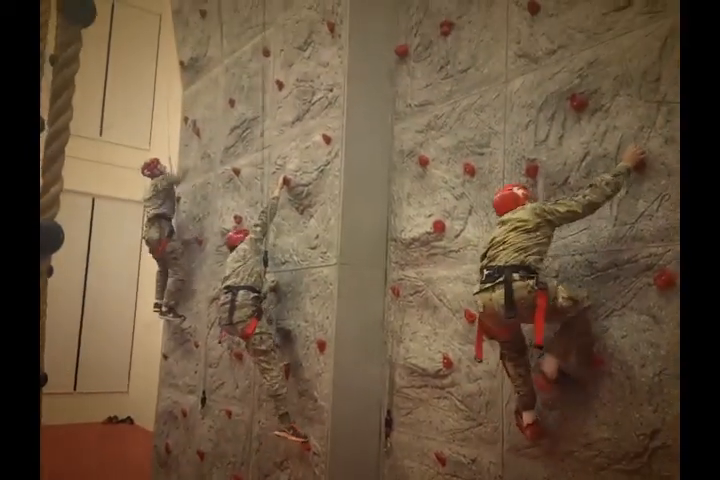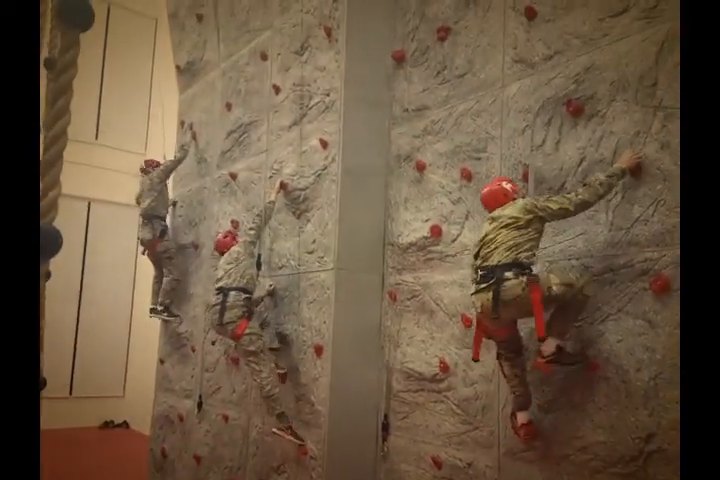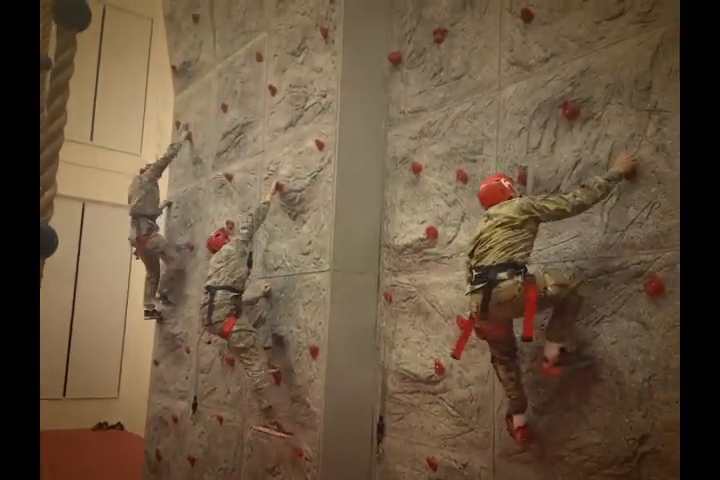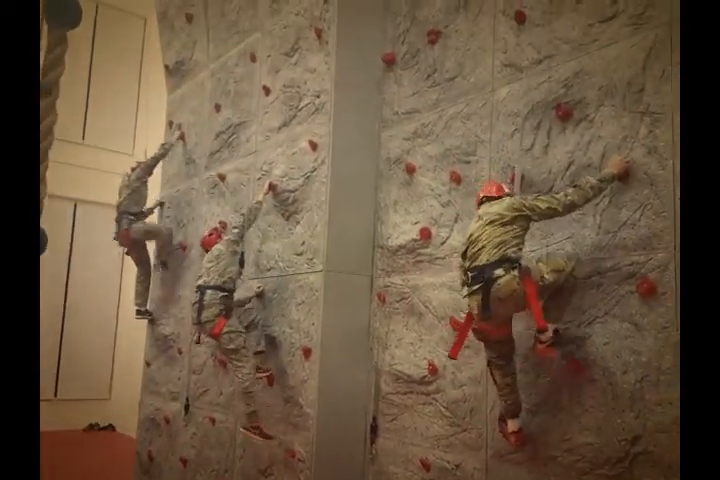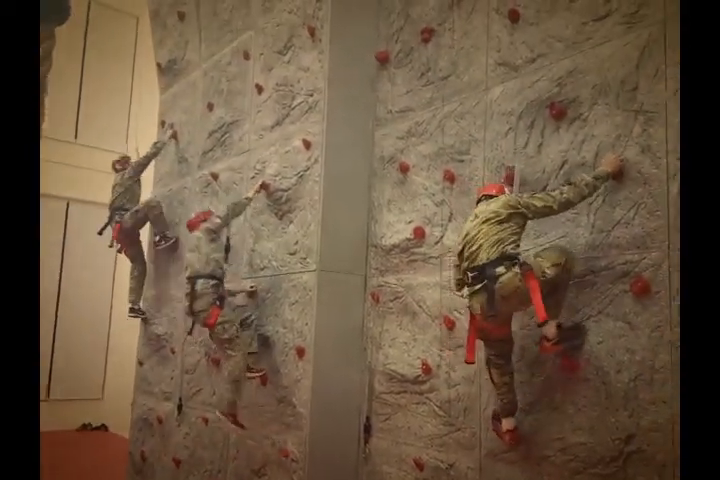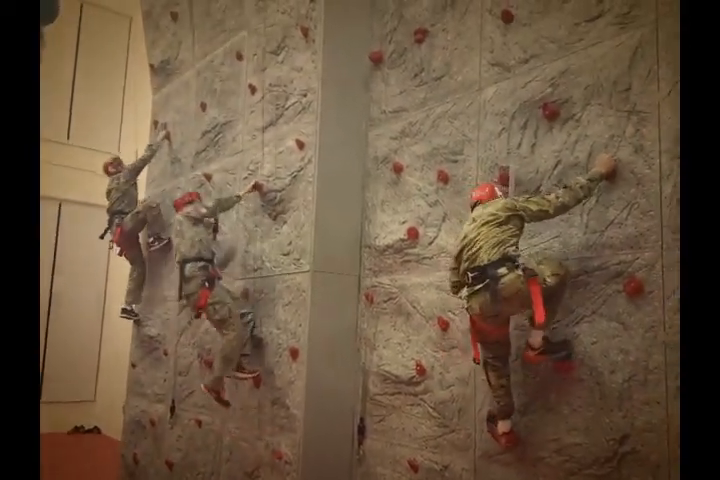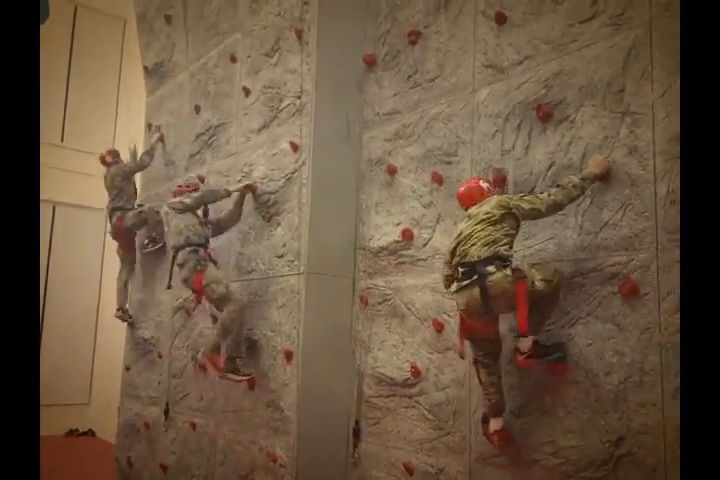
dt=0.2s
person 1, frame 1
left shoulder: (498, 230)
right shoulder: (538, 211)
right elbow: (588, 199)
right wrist: (625, 166)
left hip: (487, 300)
right hip: (519, 291)
left knee: (513, 354)
right knee: (580, 306)
left ankle: (528, 419)
right ankle: (549, 369)
person 1, frame 2
left shoulder: (488, 228)
right shoulder: (528, 207)
right elbow: (581, 198)
right wrist: (621, 168)
left hip: (486, 301)
right hip: (514, 289)
left knee: (509, 353)
right knee: (578, 284)
left ankle: (522, 420)
right ankle: (549, 349)
person 1, frame 3
left shoulder: (482, 227)
right shoulder: (523, 206)
right elbow: (577, 200)
right wrist: (617, 172)
left hip: (480, 301)
right hip: (510, 289)
left knee: (504, 356)
right knee: (573, 285)
left ankle: (518, 423)
right ankle: (553, 353)
person 1, frame 4
left shoulder: (474, 228)
right shoulder: (513, 204)
left elbow: (465, 278)
right elbow: (568, 200)
right wrist: (610, 174)
left hip: (480, 301)
right hip: (509, 286)
left knee: (500, 360)
right knee: (565, 266)
left ankle: (512, 426)
right ankle: (546, 335)
person 1, frame 5
left shoulder: (468, 230)
right shoulder: (508, 203)
left elbow: (459, 281)
right elbow: (564, 198)
right wrist: (604, 171)
left hip: (481, 301)
right hip: (510, 284)
left knee: (498, 359)
right knee: (560, 257)
left ankle: (507, 425)
right ankle: (551, 333)
person 1, frame 6
left shoulder: (466, 232)
right shoulder: (506, 206)
left elbow: (455, 284)
right elbow: (560, 201)
right wrist: (598, 173)
left hip: (480, 301)
right hip: (509, 285)
left knee: (495, 360)
right knee: (556, 272)
left ankle: (504, 428)
right ankle: (537, 343)
person 1, frame 7
left shoulder: (461, 229)
right shoulder: (502, 203)
left elbow: (448, 278)
right elbow: (553, 200)
right wrist: (590, 173)
left hip: (468, 297)
right hip: (498, 282)
left knee: (486, 358)
right knee: (550, 279)
left ankle: (495, 426)
right ankle: (526, 347)
person 2, frame 1
left shoulder: (233, 260)
right shoulder: (250, 246)
right elbow: (263, 221)
left wrist: (265, 289)
right wrist: (277, 193)
left hip: (225, 314)
right hip: (243, 311)
right knee: (271, 366)
right ankle: (285, 423)
person 2, frame 2
left shoulder: (226, 262)
right shoulder: (242, 249)
right elbow: (257, 224)
left wrist: (263, 295)
right wrist: (273, 197)
left hip: (218, 314)
right hip: (234, 313)
right knee: (263, 366)
right ankle: (283, 422)
person 2, frame 3
left shoulder: (219, 260)
right shoulder: (234, 247)
right elbow: (250, 223)
left wrist: (259, 296)
right wrist: (268, 198)
left hip: (211, 311)
right hip: (223, 310)
right knee: (255, 360)
left ankle: (263, 359)
right ankle: (270, 419)
person 2, frame 4
left shoulder: (214, 257)
right shoulder: (224, 247)
right elbow: (242, 222)
right wrist: (261, 197)
left hip: (204, 309)
right hip: (213, 310)
right knee: (243, 362)
left ankle: (255, 364)
right ankle: (252, 422)
person 2, frame 5
left shoulder: (201, 243)
right shoulder: (202, 232)
right elbow: (227, 214)
left wrist: (235, 291)
right wrist: (251, 195)
left hip: (202, 296)
right hip: (208, 296)
left knee: (245, 318)
right knee: (236, 349)
left ankle: (242, 366)
right ankle: (230, 406)
person 2, frame 6
left shoulder: (200, 230)
right shoulder: (183, 216)
left elbow: (212, 261)
right elbow: (215, 207)
right wrist: (242, 194)
left hip: (203, 280)
right hip: (200, 280)
left knee: (236, 325)
right knee: (234, 328)
left ankle: (236, 364)
right ankle: (216, 381)
person 2, frame 7
left shoulder: (200, 222)
right shoulder: (172, 206)
left elbow: (229, 221)
right elbow: (203, 196)
left wrist: (240, 196)
right wrist: (232, 189)
left hip: (202, 265)
right hip: (195, 265)
left knee: (231, 307)
right knee: (236, 303)
left ankle: (230, 363)
right ankle: (212, 352)
person 3, frame 1
left shoulder: (151, 189)
right shoulder: (162, 181)
right elbow: (174, 179)
left wrist: (172, 200)
right wrist: (184, 173)
left hip: (151, 232)
right hip: (162, 231)
left knee: (164, 268)
right knee: (177, 273)
left ankle: (158, 303)
right ankle: (168, 309)
person 3, frame 2
left shoulder: (143, 187)
right shoulder: (155, 177)
right elbow: (177, 160)
left wrist: (167, 204)
right wrist: (188, 144)
left hip: (147, 231)
right hip: (157, 230)
left knee: (160, 270)
right knee: (173, 272)
left ankle: (155, 306)
right ankle: (162, 307)
person 3, frame 3
left shoulder: (138, 186)
right shoulder: (145, 178)
right elbow: (166, 157)
left wrist: (161, 207)
right wrist: (181, 139)
left hip: (139, 231)
right hip: (146, 230)
left knee: (153, 271)
right knee: (174, 261)
left ankle: (149, 308)
right ankle: (161, 295)
person 3, frame 4
left shoulder: (131, 183)
right shoulder: (135, 176)
right elbow: (156, 157)
left wrist: (152, 207)
right wrist: (174, 139)
left hip: (128, 229)
right hip: (130, 227)
left knee: (144, 269)
right knee: (165, 231)
left ankle: (141, 308)
right ankle: (163, 260)
person 3, frame 5
left shoulder: (121, 180)
right shoulder: (128, 174)
right elbow: (149, 155)
left wrist: (143, 207)
right wrist: (166, 138)
left hip: (123, 226)
right hip: (124, 222)
left knee: (139, 265)
right knee: (153, 204)
left ankle: (134, 305)
right ankle: (161, 237)
person 3, frame 6
left shoulder: (113, 184)
right shoulder: (123, 176)
right elbow: (144, 158)
right wrist: (160, 138)
left hip: (121, 228)
right hip: (124, 225)
left knee: (138, 268)
right knee: (152, 205)
left ankle: (128, 307)
right ankle: (155, 238)
person 3, frame 7
left shoulder: (111, 173)
right shoulder: (118, 170)
left elbow: (132, 162)
right elbow: (143, 163)
right wrist: (155, 140)
left hip: (118, 222)
right hip: (122, 219)
left knee: (127, 267)
right knee: (154, 210)
left ankle: (121, 307)
right ankle: (152, 241)
